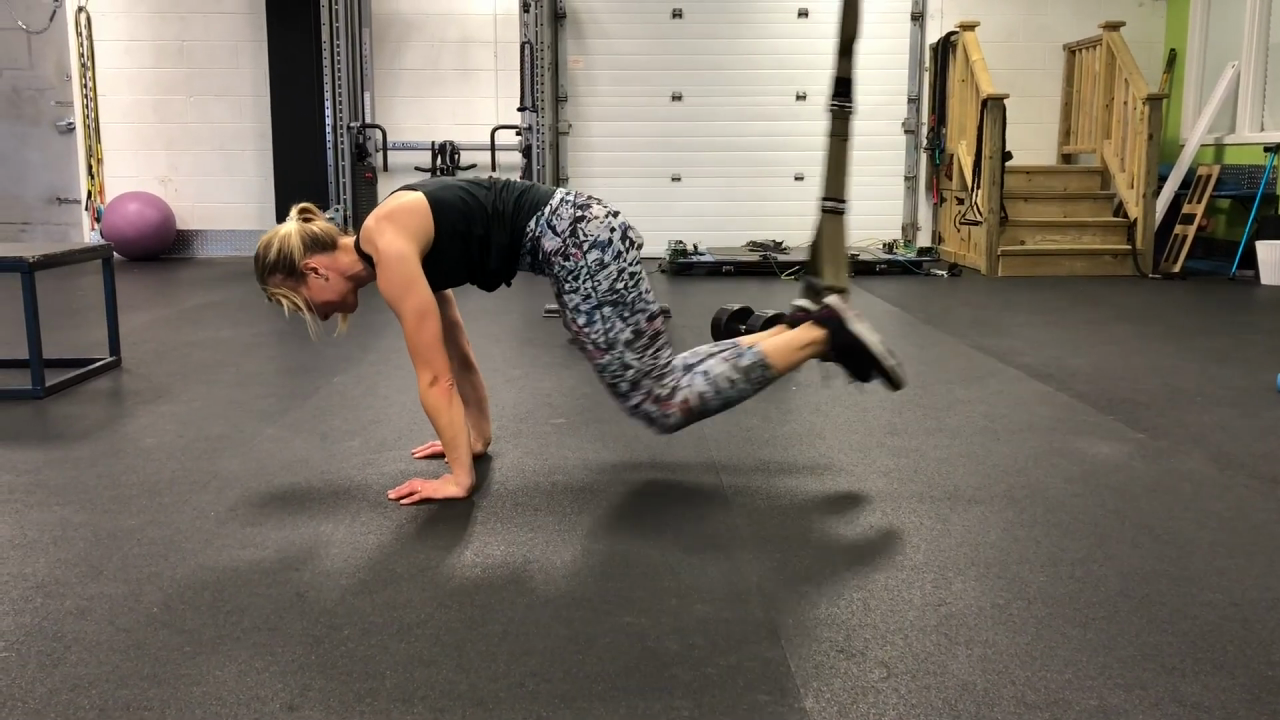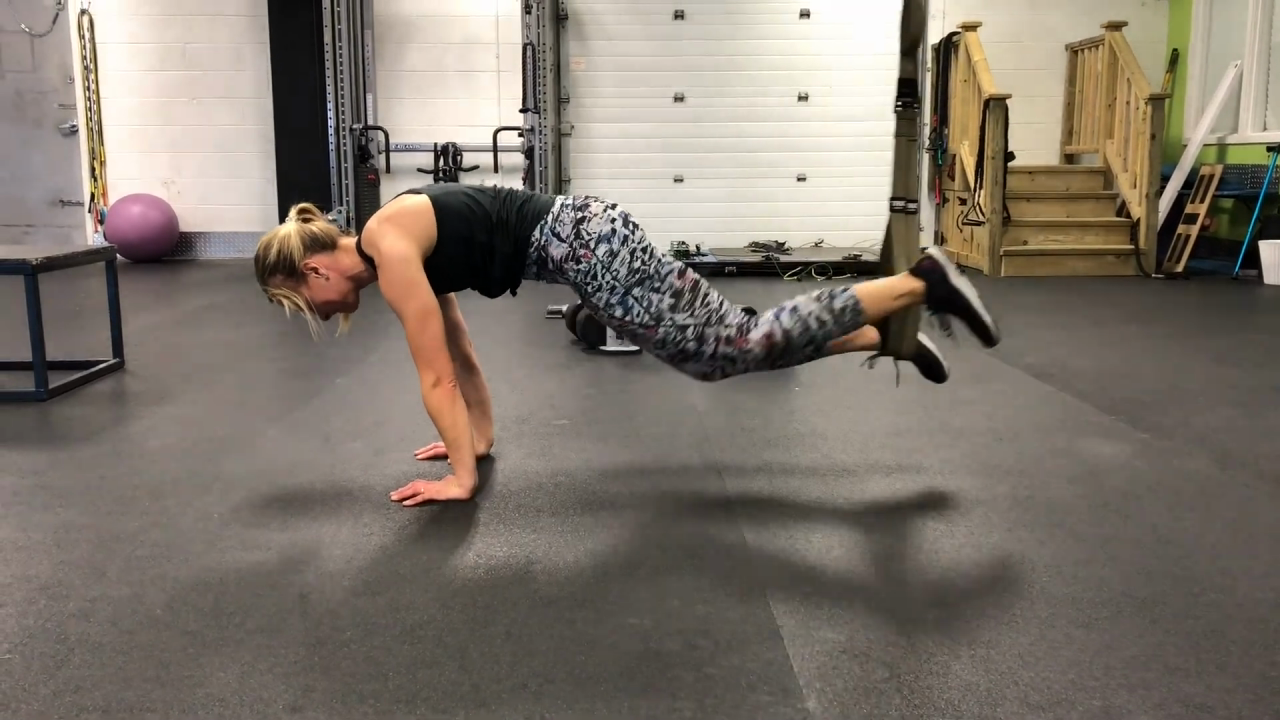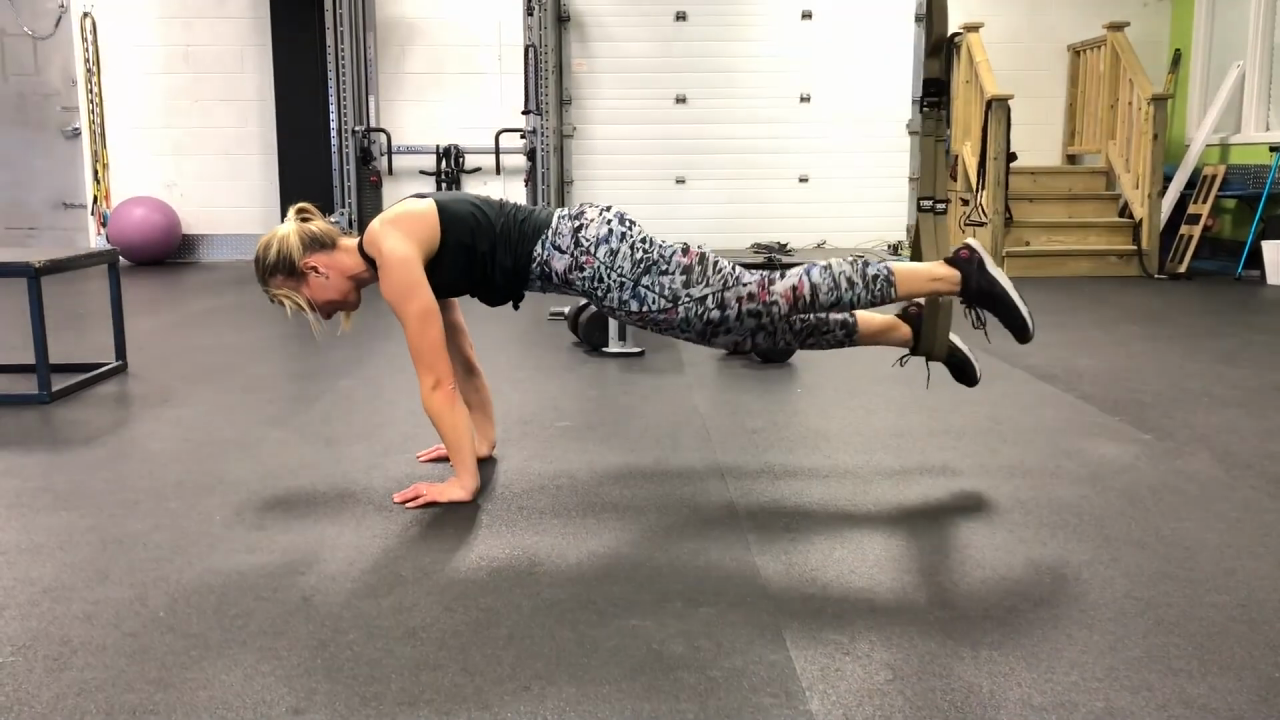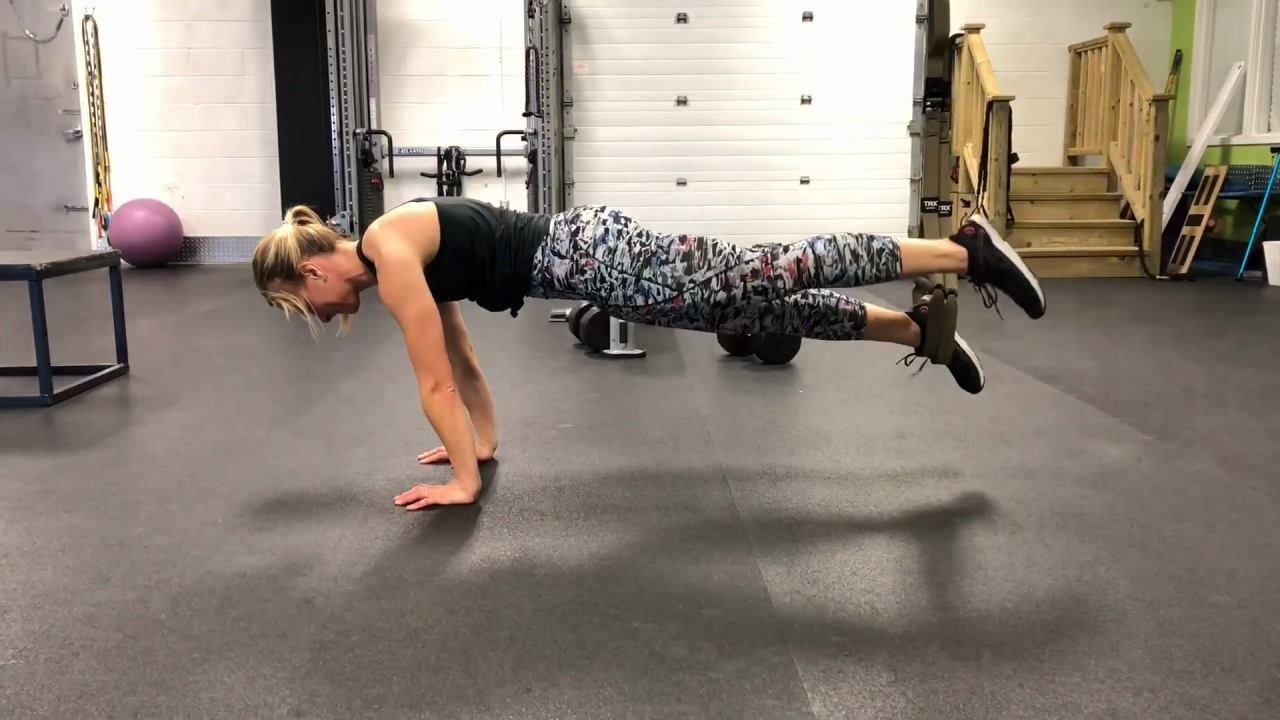
dt=0.3s
person 1, frame 1
left shoulder: (386, 248)
right shoulder: (408, 247)
left elbow: (435, 376)
right elbow: (457, 356)
left wrist: (459, 476)
right wrist: (475, 436)
left hip: (576, 238)
right hip: (582, 235)
left knee: (661, 399)
right knee: (649, 380)
left ankle: (819, 333)
right ankle: (795, 331)
person 1, frame 2
left shoulder: (388, 249)
right shoulder: (405, 249)
left elbow: (437, 377)
right elbow: (460, 355)
left wrist: (462, 476)
right wrist: (479, 437)
left hip: (584, 243)
right hip: (582, 242)
left knee: (740, 341)
right knee: (725, 349)
left ankle: (919, 283)
right ankle: (882, 336)
person 1, frame 3
left shoulder: (389, 250)
right shoulder: (408, 251)
left elbow: (437, 379)
right elbow: (460, 357)
left wrist: (464, 479)
right wrist: (481, 440)
left hip: (589, 253)
right hip: (586, 248)
left knee: (767, 299)
right knee: (761, 316)
left ankle: (956, 275)
right ankle: (911, 331)
person 1, frame 4
left shoulder: (389, 254)
right shoulder: (409, 258)
left elbow: (436, 381)
right elbow: (461, 359)
left wrist: (465, 480)
right wrist: (484, 442)
left hip: (595, 256)
right hip: (589, 254)
left knee: (776, 275)
right knee: (767, 300)
left ankle: (965, 252)
right ankle: (920, 330)
